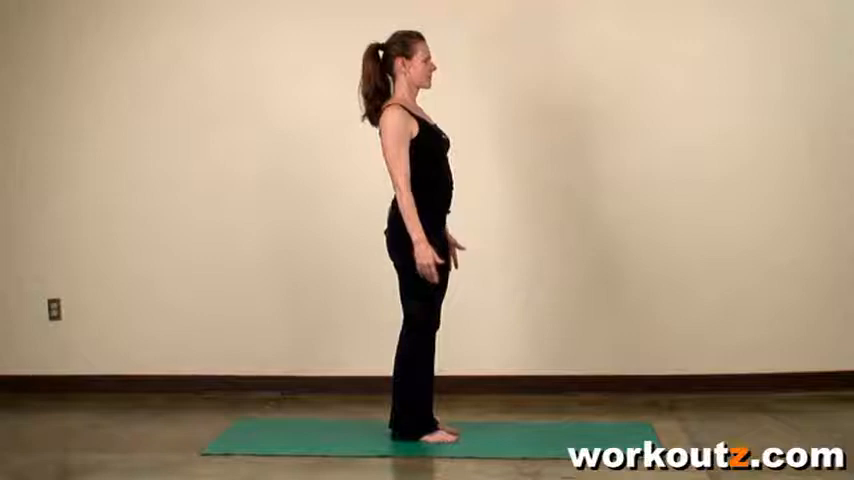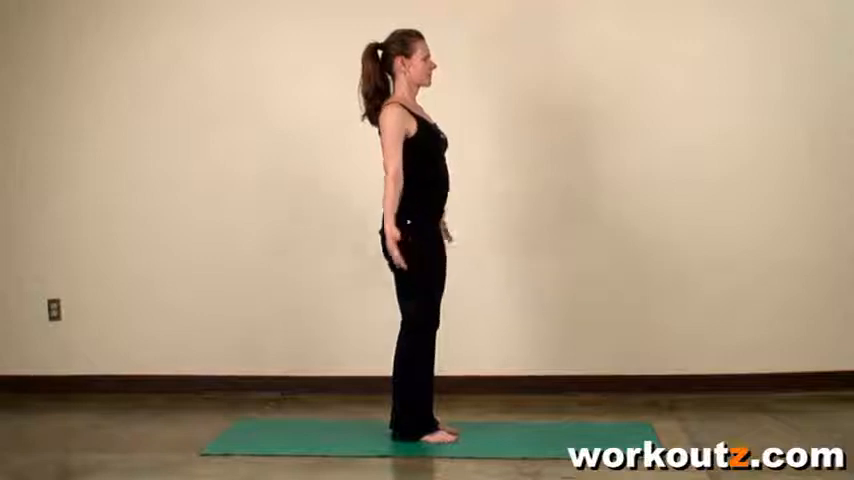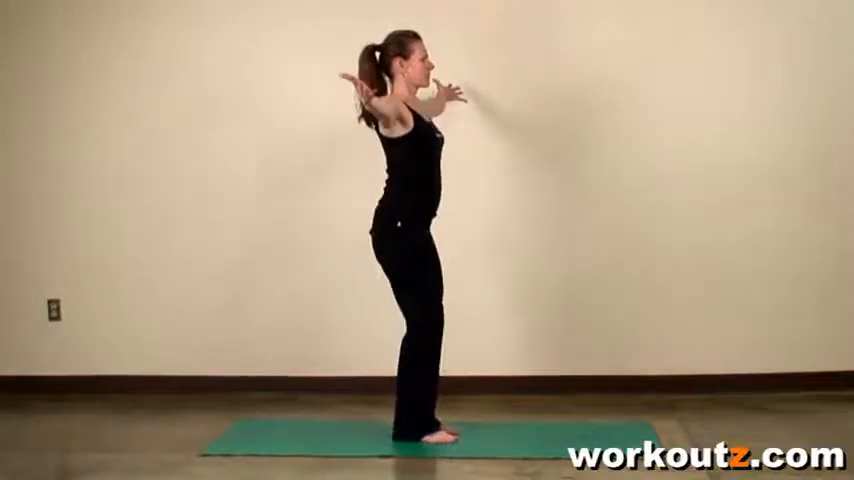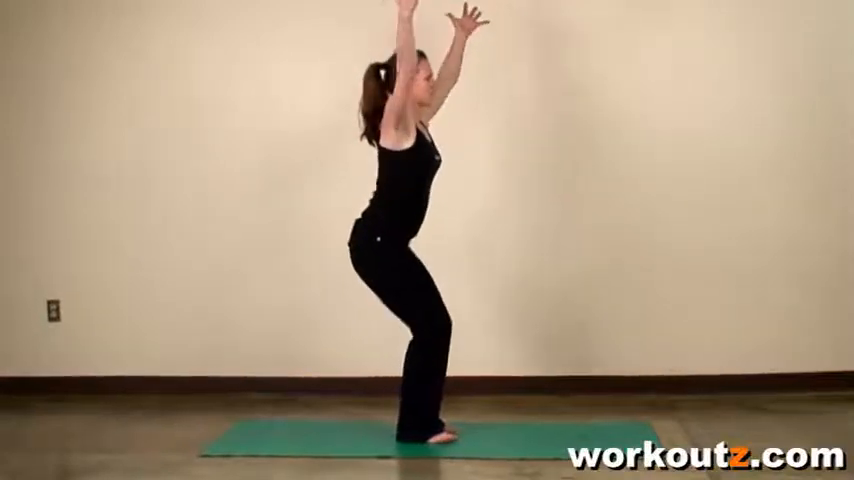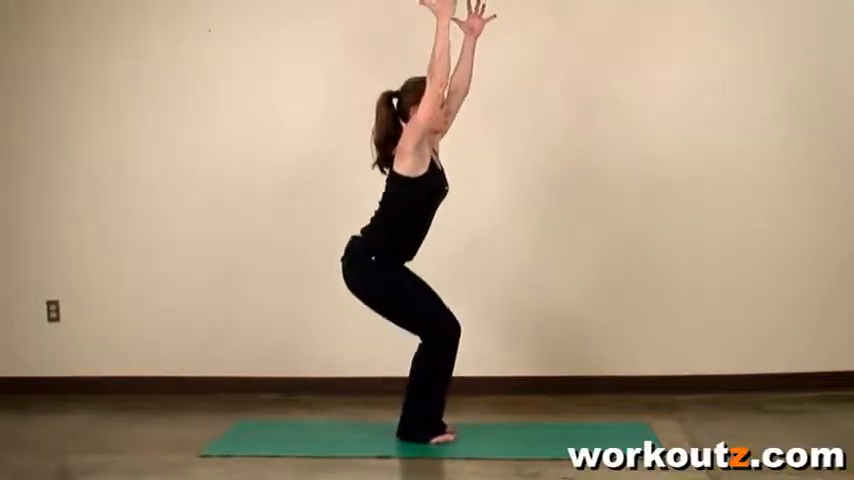
dt=0.7s
person 1, frame 1
left shoulder: (414, 112)
right shoulder: (394, 115)
right elbow: (403, 185)
right wrist: (419, 242)
left hip: (429, 227)
right hip: (412, 233)
left knee: (425, 327)
right knee: (419, 327)
left ankle: (418, 419)
right ankle: (411, 425)
person 1, frame 2
left shoulder: (413, 109)
right shoulder: (394, 113)
right elbow: (394, 174)
right wrist: (390, 227)
left hip: (426, 229)
right hip: (409, 231)
left knee: (425, 325)
right knee: (418, 325)
left ankle: (419, 418)
right ankle: (411, 424)
person 1, frame 3
left shoulder: (413, 107)
right shoulder: (393, 107)
right elbow: (380, 110)
left wrist: (443, 97)
right wrist: (366, 99)
left hip: (414, 228)
right hip: (397, 229)
left knee: (429, 324)
right knee: (423, 324)
left ankle: (421, 419)
right ankle: (412, 424)
person 1, frame 4
left shoulder: (418, 121)
right shoulder: (395, 122)
left elbow: (449, 78)
right elbow: (404, 68)
left hip: (390, 244)
right hip: (375, 244)
left knee: (435, 327)
right knee: (431, 327)
left ankle: (423, 421)
right ankle: (416, 426)
person 1, frame 5
left shoulder: (429, 146)
right shoulder: (411, 148)
left elbow: (458, 89)
right elbow: (436, 83)
left wrist: (471, 38)
left hip: (382, 263)
right hip: (369, 264)
left knee: (443, 332)
right knee: (441, 332)
left ankle: (424, 422)
right ankle: (417, 426)
